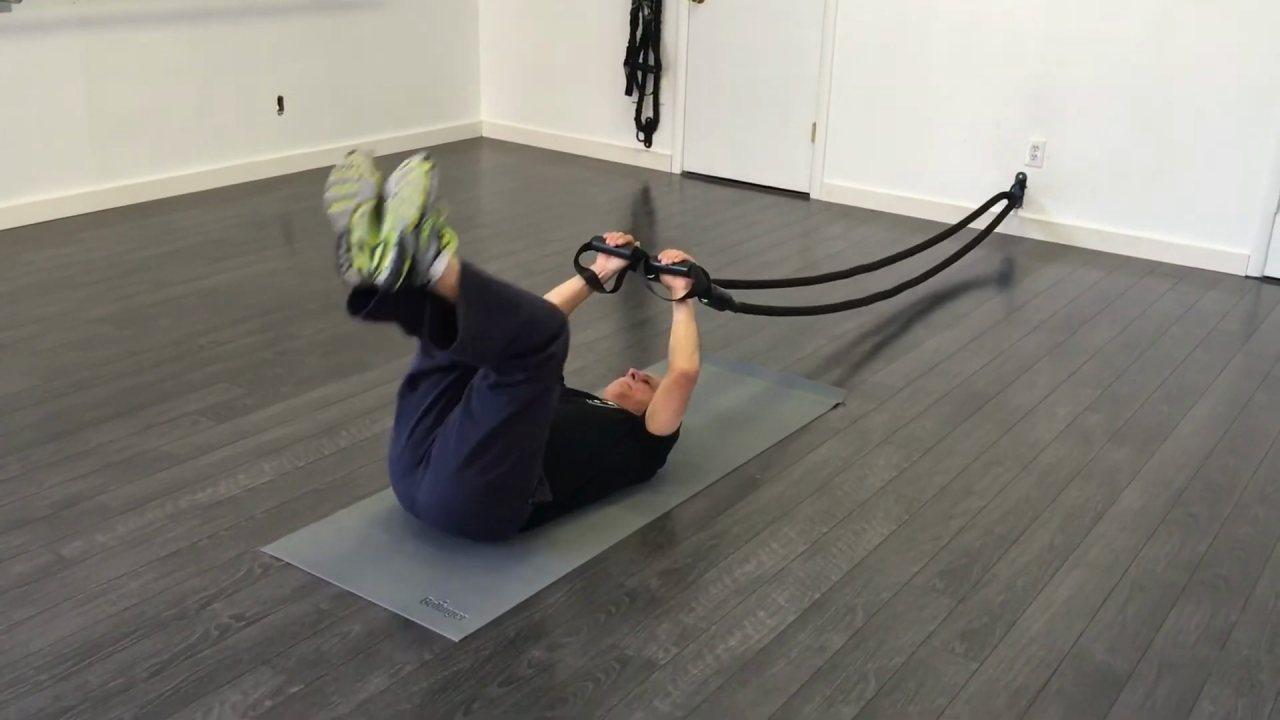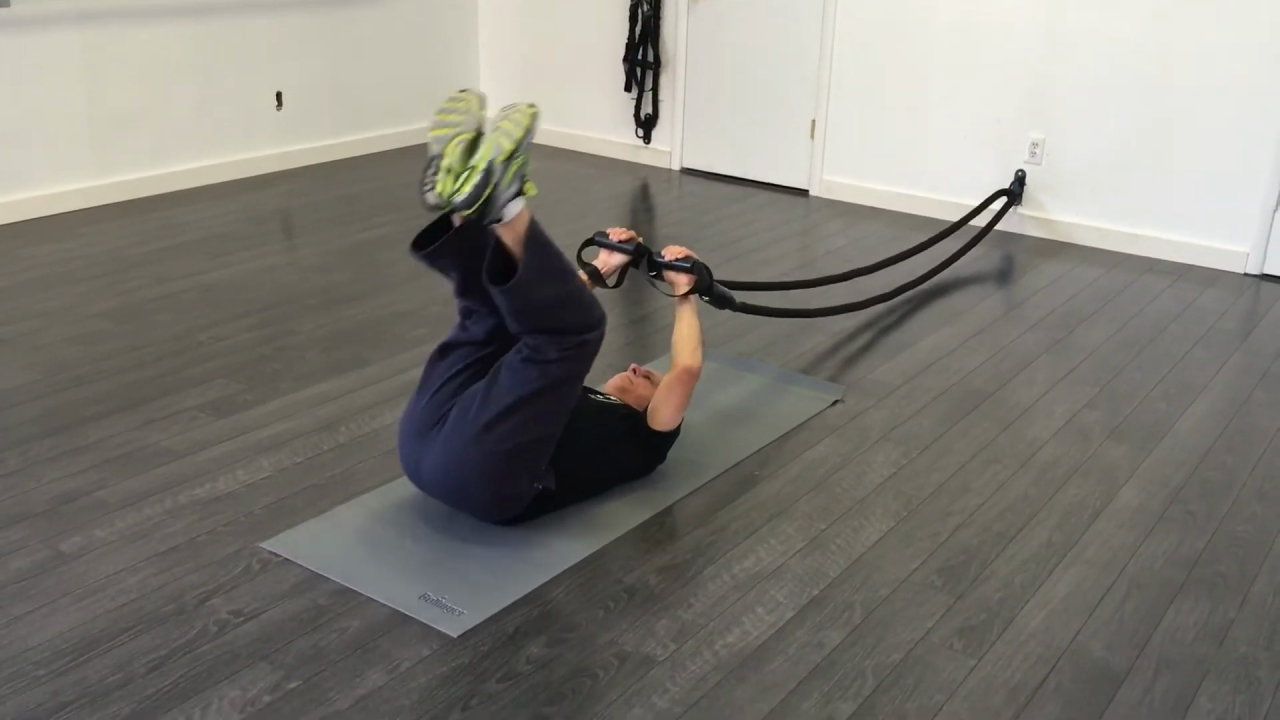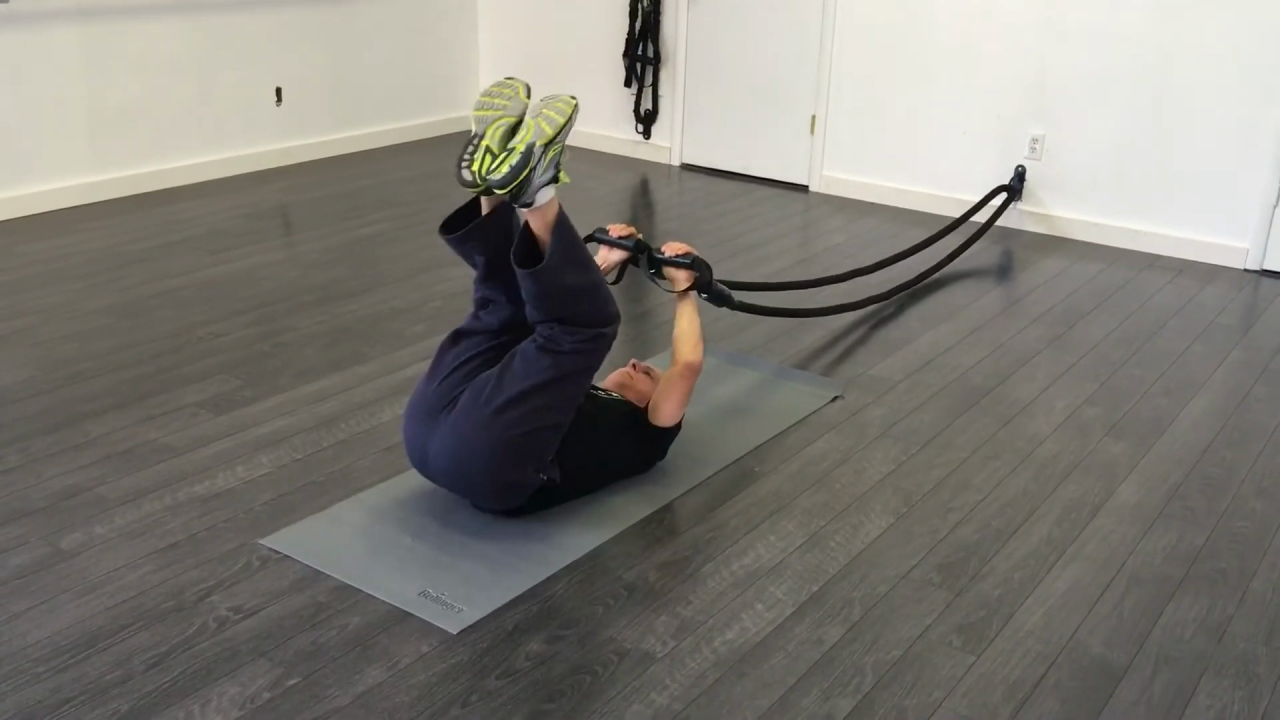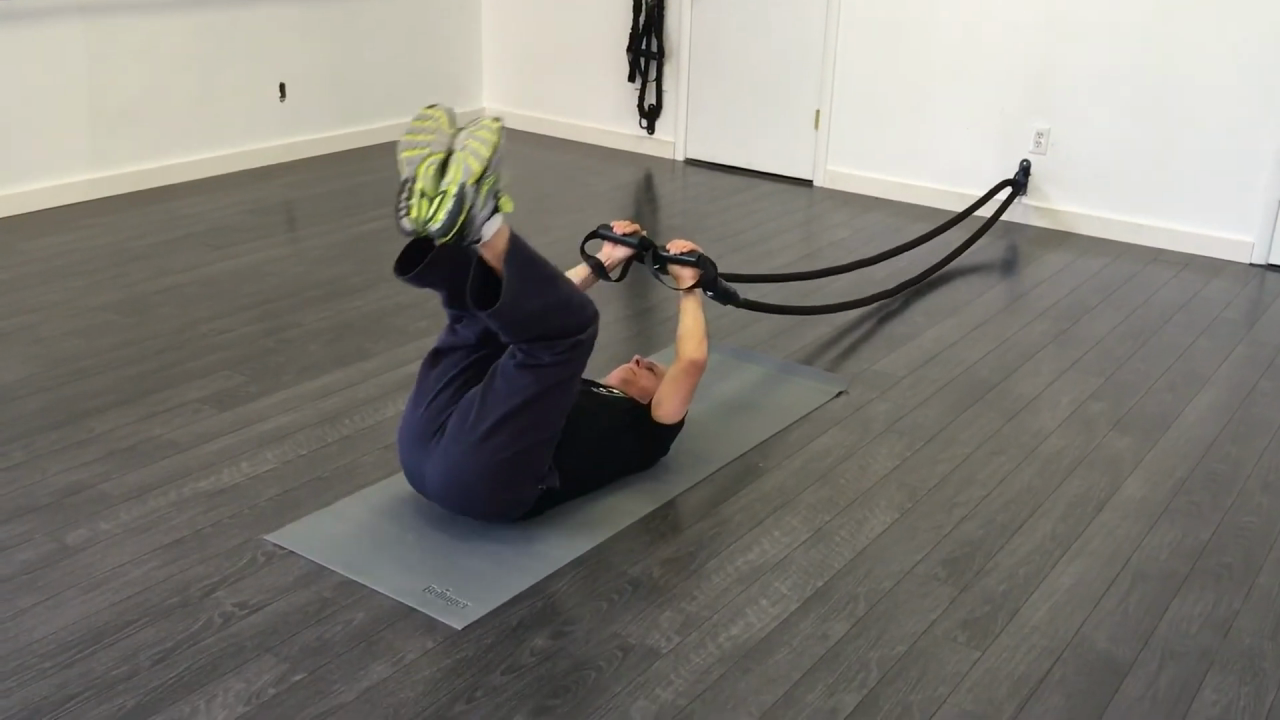
dt=0.3s
person 1, frame 1
left shoulder: (640, 445)
right shoulder: (568, 404)
left elbow: (684, 372)
right elbow: (519, 322)
left wrist: (681, 300)
right wrist: (599, 273)
left hip: (476, 496)
right hip: (419, 468)
left knee: (539, 330)
left ankle: (425, 258)
right ankle: (391, 265)
person 1, frame 2
left shoulder: (641, 438)
right shoulder: (571, 398)
left elbow: (687, 370)
right elbow: (547, 307)
left wrist: (684, 295)
right wrist: (598, 270)
left hip: (485, 470)
right hip: (428, 440)
left knee: (575, 321)
right knee: (498, 300)
left ankle: (502, 206)
right ankle: (464, 204)
person 1, frame 3
left shoulder: (641, 434)
right shoulder: (577, 392)
left elbow: (687, 364)
right elbow: (554, 296)
left wrist: (683, 290)
right wrist: (598, 265)
left hip: (490, 458)
right hip: (432, 430)
left knee: (589, 315)
right knee: (515, 297)
left ankle: (534, 191)
right ankle: (495, 189)
person 1, frame 4
left shoulder: (643, 431)
right shoulder: (576, 392)
left elbow: (691, 361)
right elbow: (547, 300)
left wrist: (687, 288)
right wrist: (601, 264)
left hip: (485, 474)
right hip: (426, 445)
left knee: (568, 320)
right knee: (489, 303)
left ankle: (483, 222)
right ankle: (444, 222)
